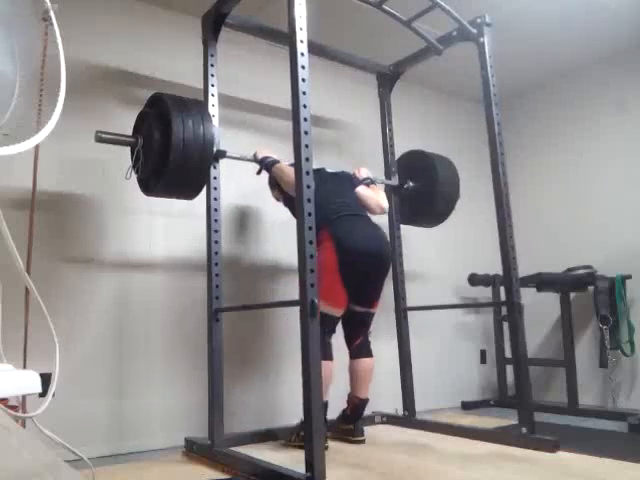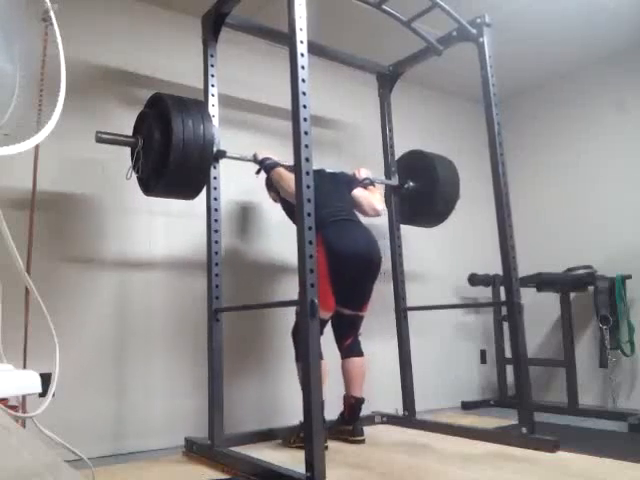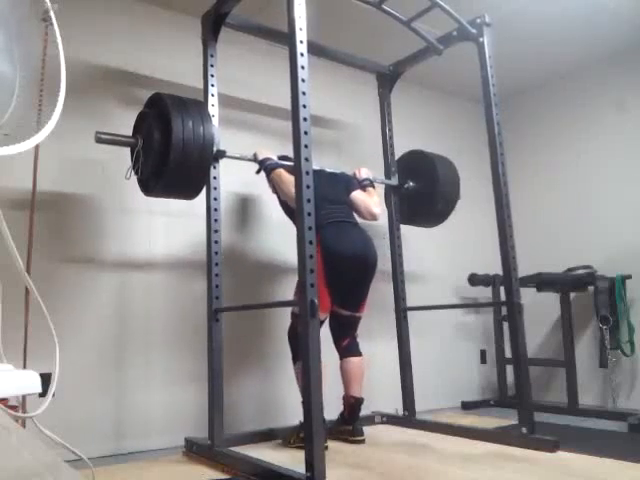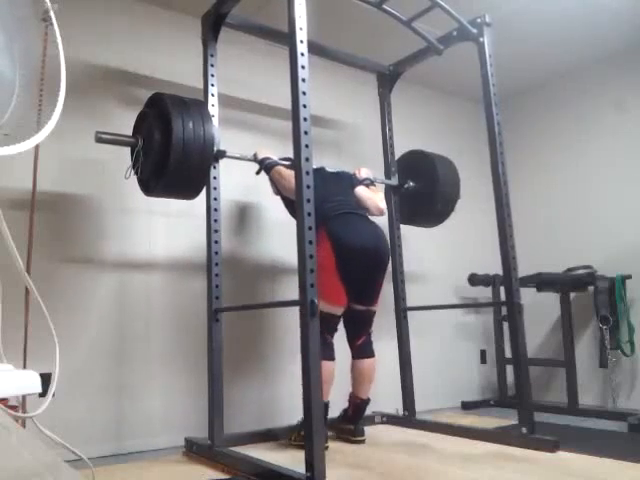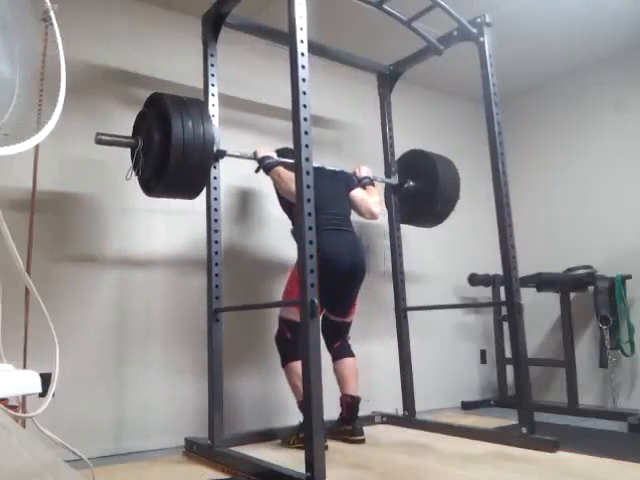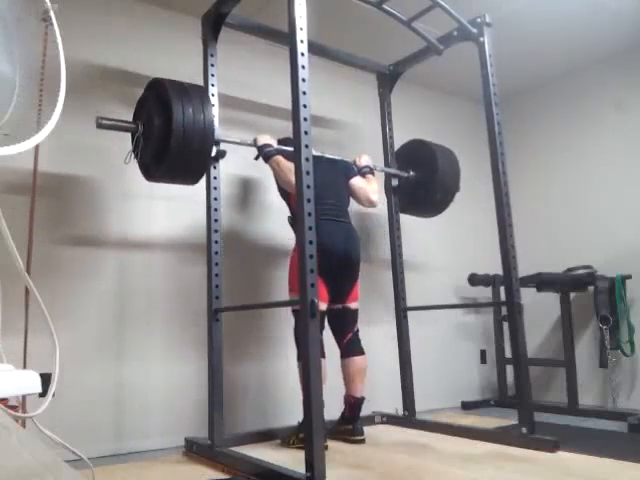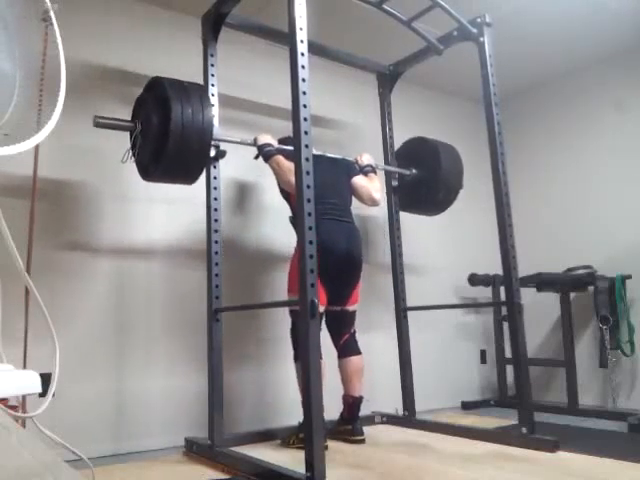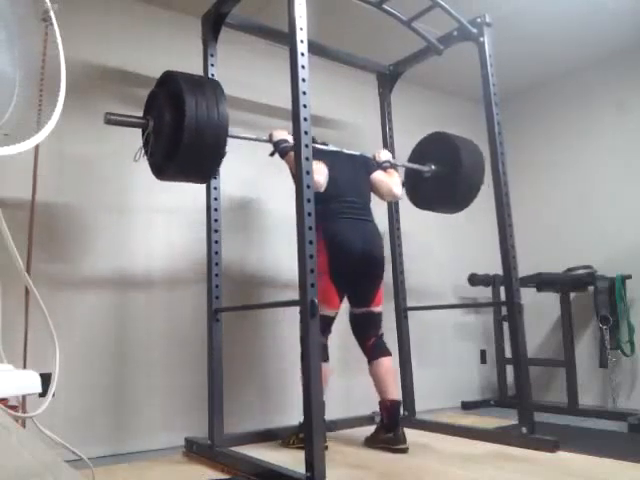
dt=0.5s
person 1, frame 1
left shoulder: (288, 178)
right shoulder: (342, 177)
left elbow: (298, 184)
right elbow: (381, 206)
left wrist: (268, 163)
right wrist: (367, 180)
left hip: (344, 243)
right hip: (378, 243)
left knee: (318, 333)
right knee: (358, 336)
right ankle: (352, 422)
person 1, frame 2
left shoulder: (285, 178)
right shoulder: (340, 178)
left elbow: (296, 192)
right elbow: (376, 207)
left wrist: (269, 164)
right wrist: (366, 181)
left hip: (335, 247)
right hip: (368, 247)
left knee: (306, 335)
right knee: (348, 336)
right ankle: (351, 421)
person 1, frame 3
left shoulder: (285, 176)
right shoulder: (340, 177)
left elbow: (295, 197)
right elbow: (373, 211)
left wrist: (268, 164)
right wrist: (366, 182)
left hip: (331, 248)
right hip: (364, 248)
left knee: (302, 335)
right knee: (346, 336)
right ankle: (351, 422)
person 1, frame 4
left shoulder: (287, 176)
right shoulder: (342, 177)
left elbow: (295, 187)
right elbow: (379, 207)
left wrist: (268, 163)
right wrist: (366, 181)
left hip: (341, 241)
right hip: (377, 241)
left knee: (321, 333)
right knee: (360, 335)
right ankle: (353, 421)
person 1, frame 5
left shoulder: (286, 174)
right shoulder: (341, 177)
left elbow: (294, 190)
right elbow: (373, 210)
left wrist: (267, 161)
right wrist: (366, 180)
left hip: (322, 254)
right hip: (354, 254)
left knee: (290, 339)
right knee: (338, 339)
right ankle: (350, 421)
person 1, frame 6
left shoulder: (287, 160)
right shoulder: (341, 165)
left elbow: (294, 182)
right elbow: (371, 198)
left wrist: (268, 149)
right wrist: (366, 169)
left hip: (318, 242)
right hip: (349, 242)
right knee: (348, 333)
right ankle: (352, 422)
person 1, frame 7
left shoulder: (288, 158)
right shoulder: (343, 164)
left elbow: (294, 182)
right elbow: (374, 197)
left wrist: (268, 150)
right wrist: (368, 167)
left hip: (319, 243)
right hip: (351, 243)
right knee: (344, 334)
right ankle: (351, 421)
person 1, frame 8
right shoulder: (361, 160)
left elbow: (316, 181)
right elbow: (394, 192)
left wrist: (284, 146)
right wrist: (386, 164)
left hip: (337, 244)
right hip: (372, 243)
left knee: (316, 335)
right knee: (371, 336)
right ankle: (392, 427)
